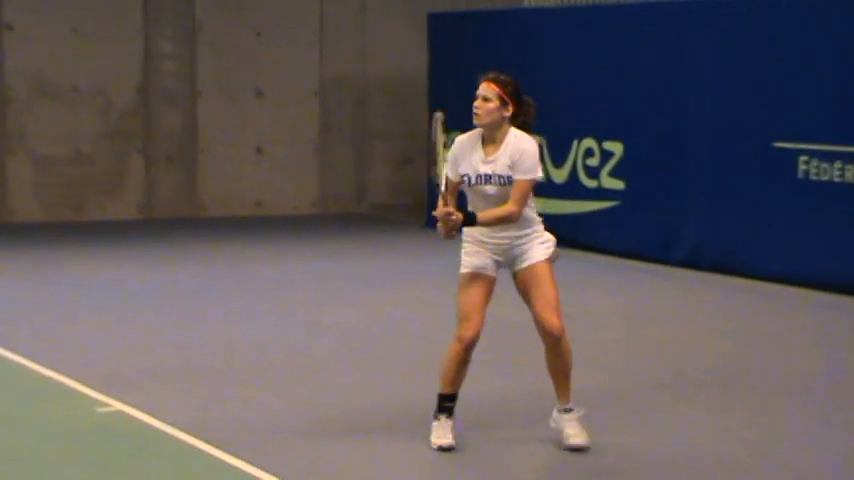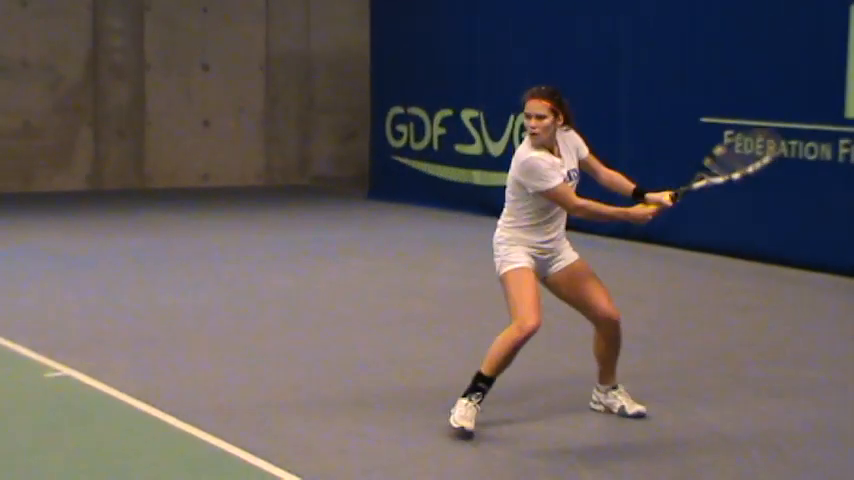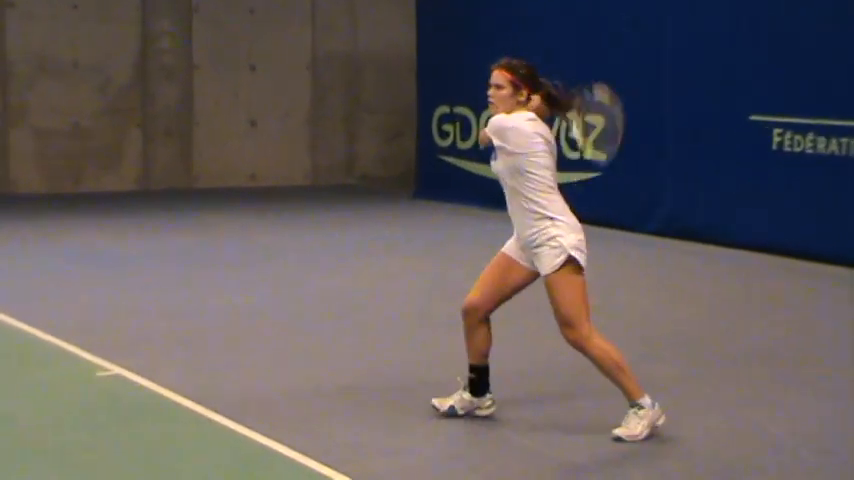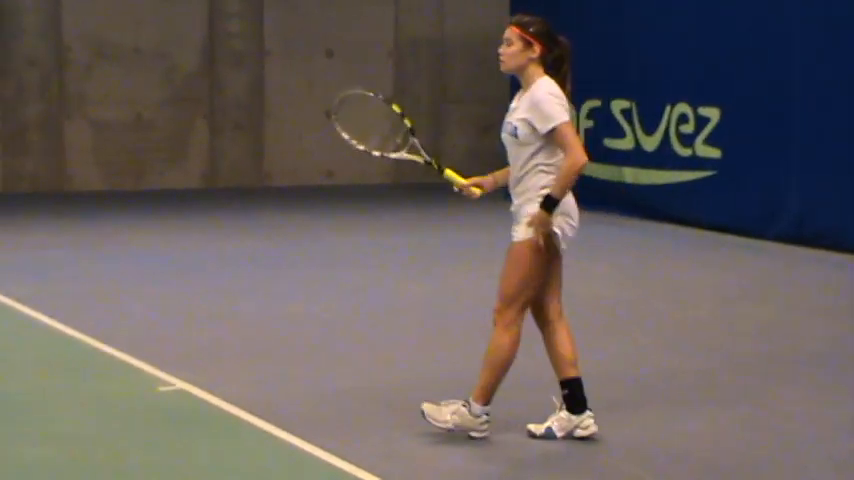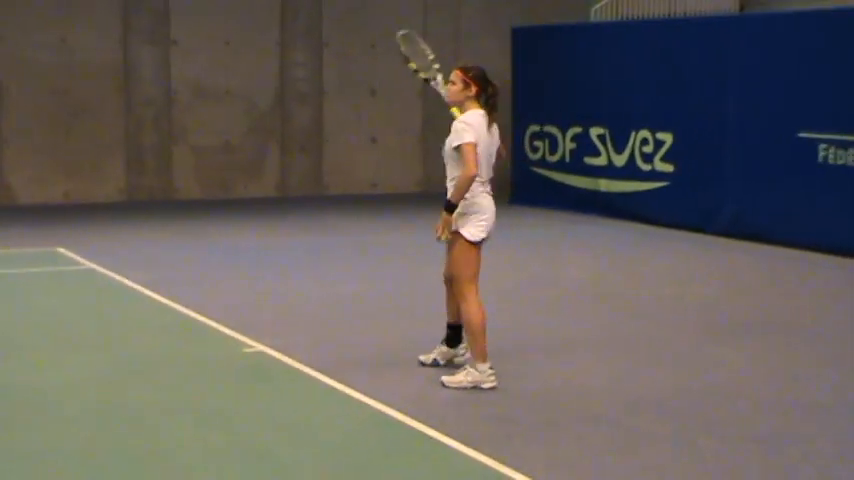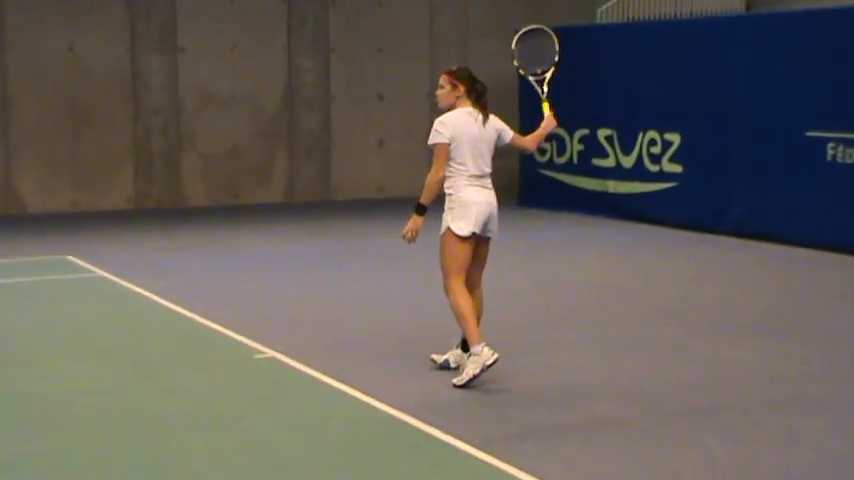
dt=0.7s
person 1, frame 1
left shoulder: (525, 146)
right shoulder: (462, 145)
left elbow: (514, 209)
right elbow: (448, 197)
left wrist: (465, 219)
right wrist: (448, 219)
left hip: (527, 243)
right hip: (480, 247)
left knee: (552, 328)
right knee: (467, 335)
left ankle: (565, 413)
right ankle: (443, 414)
person 1, frame 2
left shoulder: (568, 138)
right shoulder: (530, 159)
left elbow: (601, 172)
right elbow: (574, 205)
left wrist: (645, 196)
right wrist: (631, 212)
left hip: (554, 248)
right hip: (517, 247)
left knee: (608, 316)
right knee: (527, 324)
left ankle: (606, 391)
right ankle: (470, 399)
person 1, frame 3
left shoulder: (507, 126)
right shoulder: (533, 125)
left elbow: (485, 137)
left hip: (555, 239)
right hip: (527, 240)
left knee: (579, 335)
right knee: (473, 308)
left ankle: (643, 406)
right ankle: (477, 395)
person 1, frame 4
left shoulder: (544, 95)
right shoulder: (527, 96)
left elbow: (576, 158)
left wrist: (547, 207)
right wrist: (489, 181)
left hip: (542, 219)
right hip: (536, 217)
left knee: (506, 314)
right knee: (549, 314)
person 1, frame 5
left shoulder: (465, 123)
right shoulder: (487, 121)
left elbow: (469, 172)
right elbow: (499, 153)
left wrist: (448, 210)
left hip: (469, 210)
right hip: (479, 207)
left knee: (466, 290)
right knee: (452, 280)
left ankle: (480, 369)
right ankle: (453, 346)
person 1, frame 6
left shoulder: (445, 122)
right shoulder: (490, 121)
left elbow: (438, 174)
right elbow: (529, 144)
left wrist: (418, 213)
right wrist: (546, 127)
left hip: (463, 203)
right hip: (487, 202)
left knee: (454, 283)
right knee: (472, 283)
left ankle: (479, 350)
right ankle: (465, 350)
